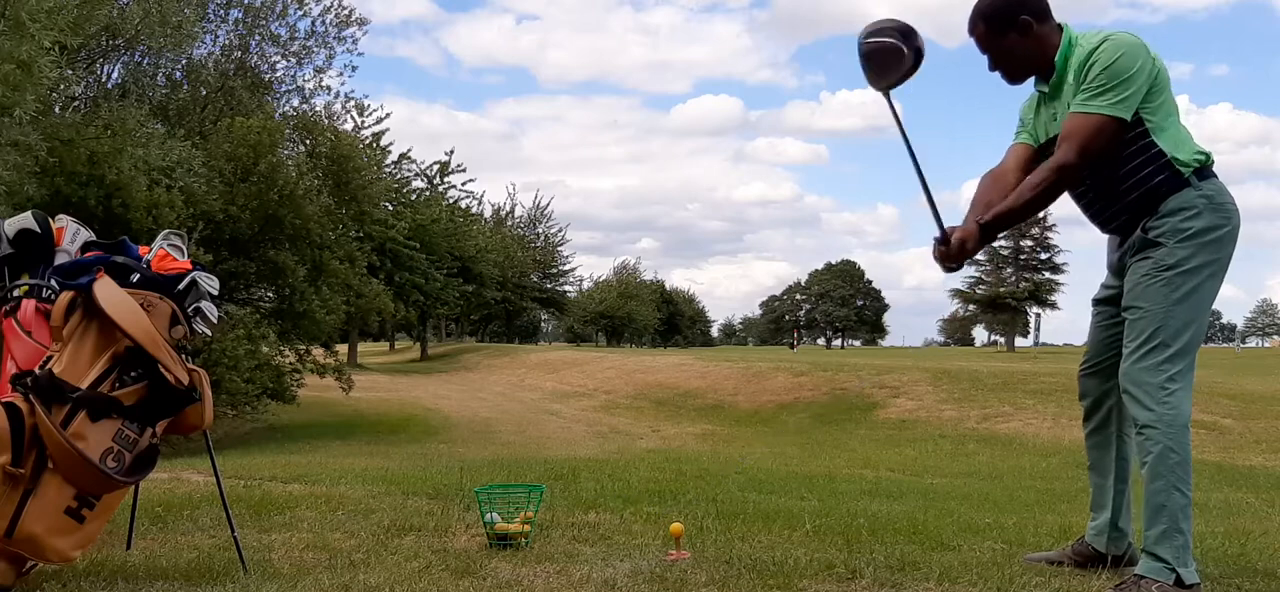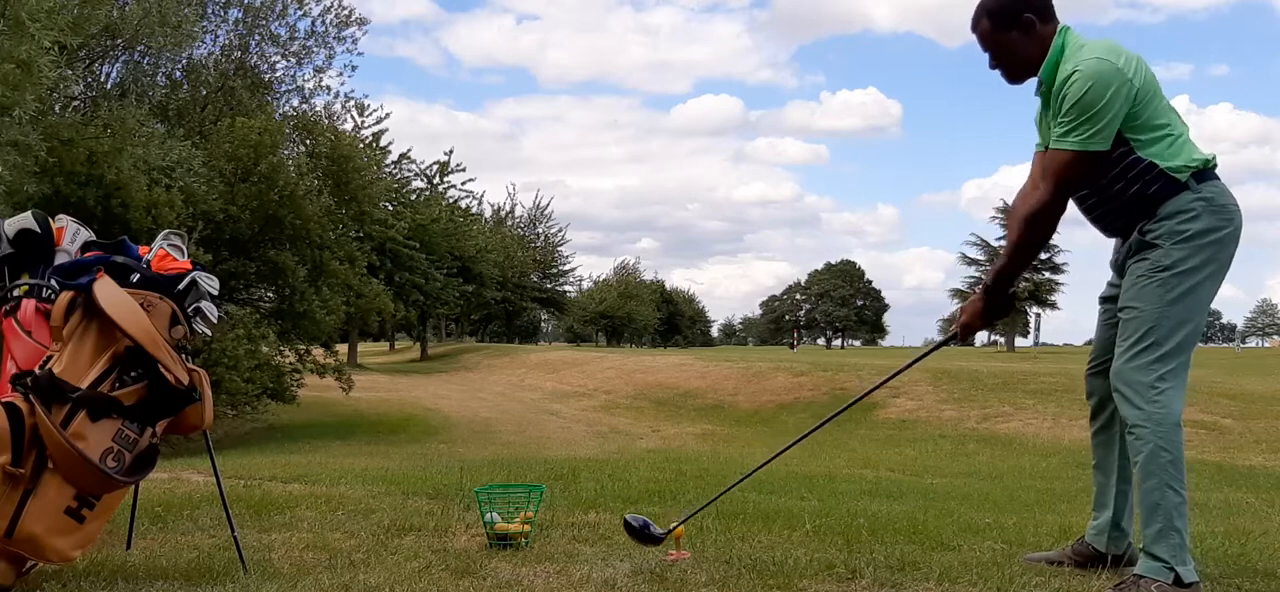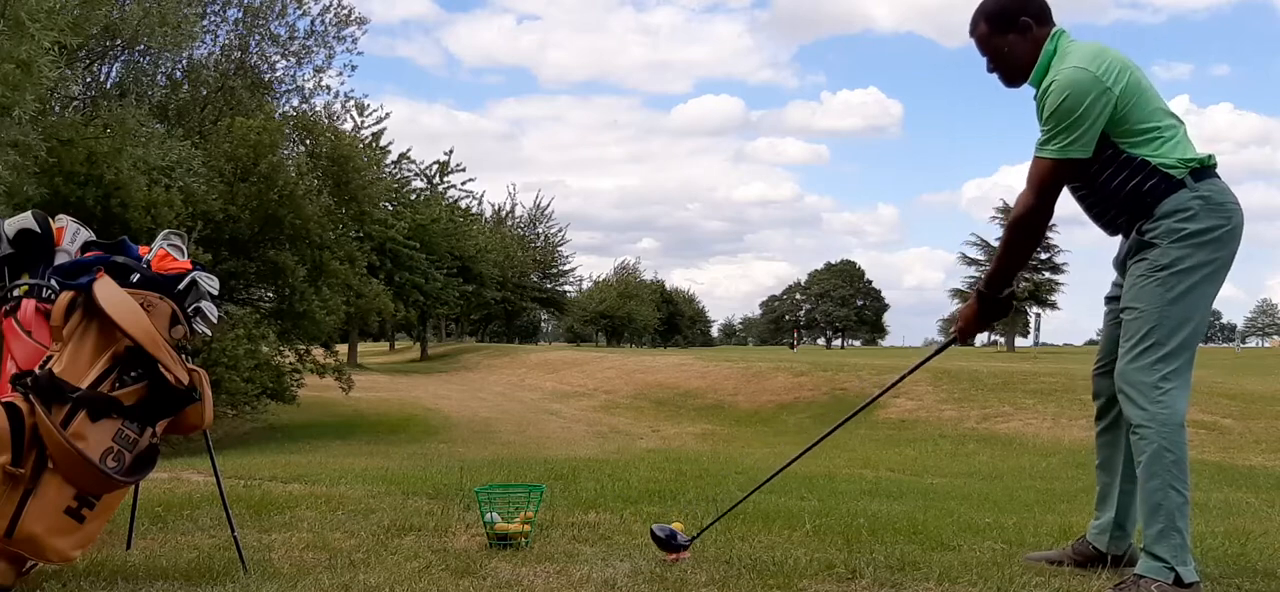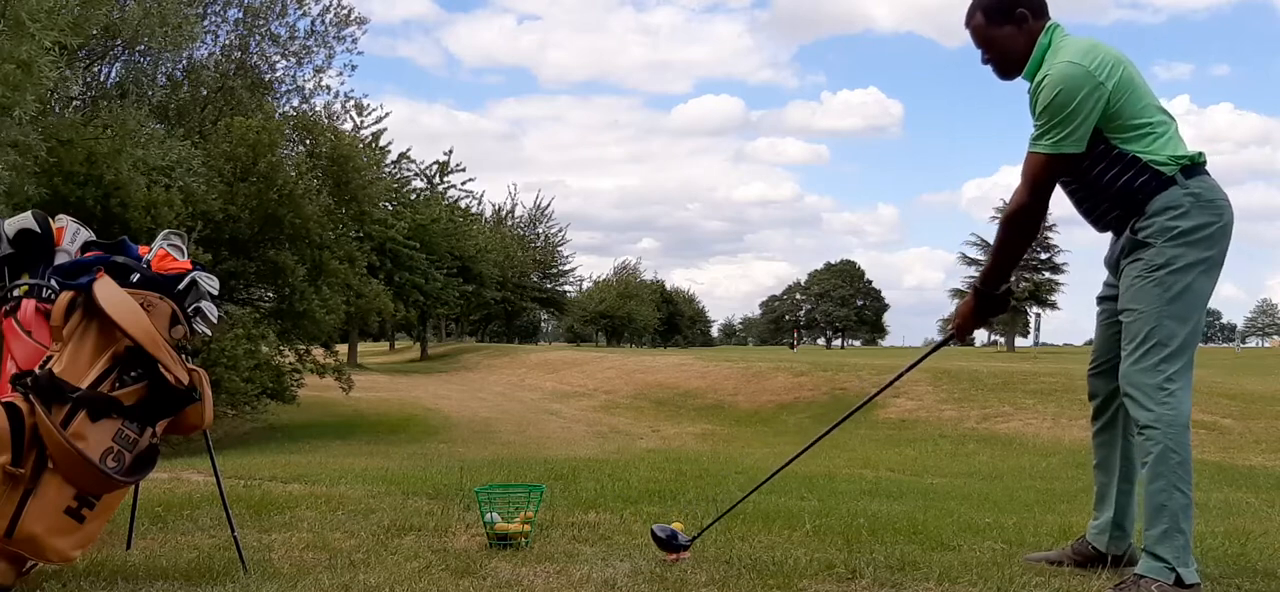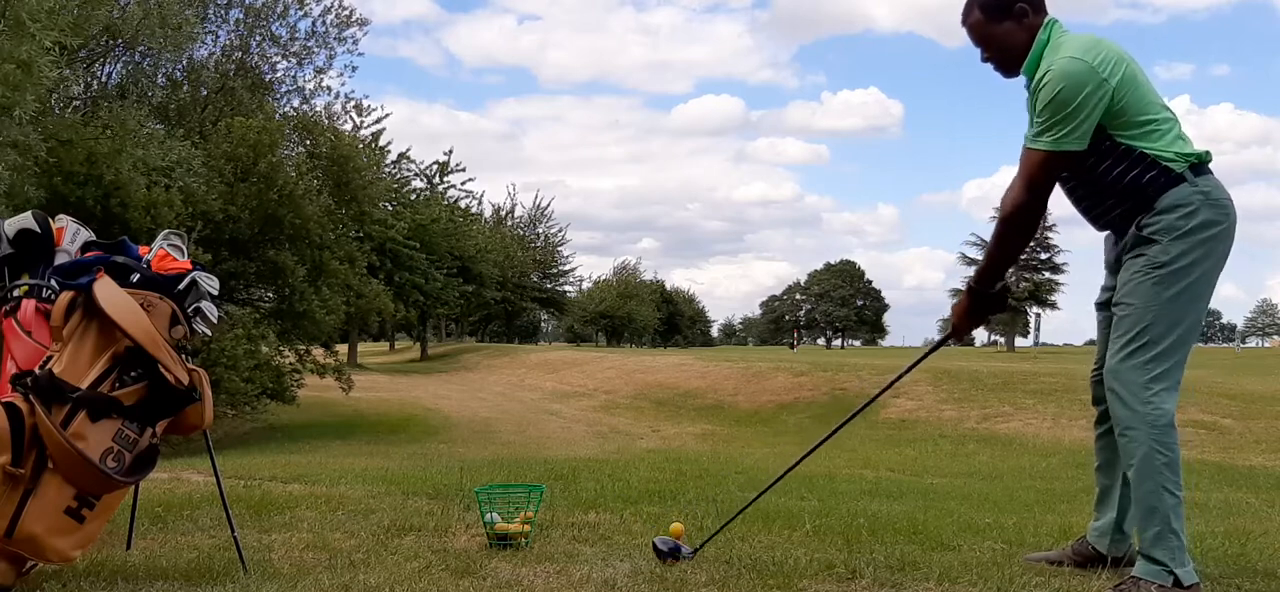
dt=0.5s
person 1, frame 1
left shoulder: (1113, 52)
right shoulder: (1040, 100)
left elbow: (1071, 163)
right elbow: (1006, 175)
left wrist: (986, 229)
right wrist: (966, 228)
left hip: (1185, 219)
right hip: (1134, 235)
left knee: (1150, 382)
right knee: (1101, 380)
right ankle: (1107, 540)
person 1, frame 2
left shoulder: (1093, 70)
right shoulder: (1054, 88)
left elbow: (1052, 200)
right elbow: (1033, 192)
left wrist: (993, 290)
right wrist: (1001, 283)
left hip: (1186, 221)
right hip: (1144, 233)
left knee: (1142, 382)
right knee: (1106, 379)
right ankle: (1109, 539)
person 1, frame 3
left shoulder: (1076, 78)
right shoulder: (1064, 77)
left elbow: (1035, 209)
right elbow: (1035, 200)
left wrist: (985, 296)
right wrist: (1001, 285)
left hip: (1187, 221)
right hip: (1153, 230)
left knee: (1146, 383)
right knee: (1113, 381)
right ankle: (1109, 539)
person 1, frame 4
left shoulder: (1068, 72)
right shoulder: (1061, 69)
left elbow: (1029, 203)
right elbow: (1032, 198)
left wrist: (983, 291)
right wrist: (999, 282)
left hip: (1176, 218)
right hip: (1144, 228)
left knee: (1150, 383)
right knee: (1109, 381)
right ankle: (1109, 539)
person 1, frame 5
left shoulder: (1071, 68)
right shoulder: (1041, 79)
left elbow: (1029, 202)
right elbow: (1024, 190)
left wrist: (978, 288)
right wrist: (992, 281)
left hip: (1180, 218)
right hip: (1136, 228)
left knee: (1135, 382)
right knee: (1111, 382)
right ankle: (1110, 538)
